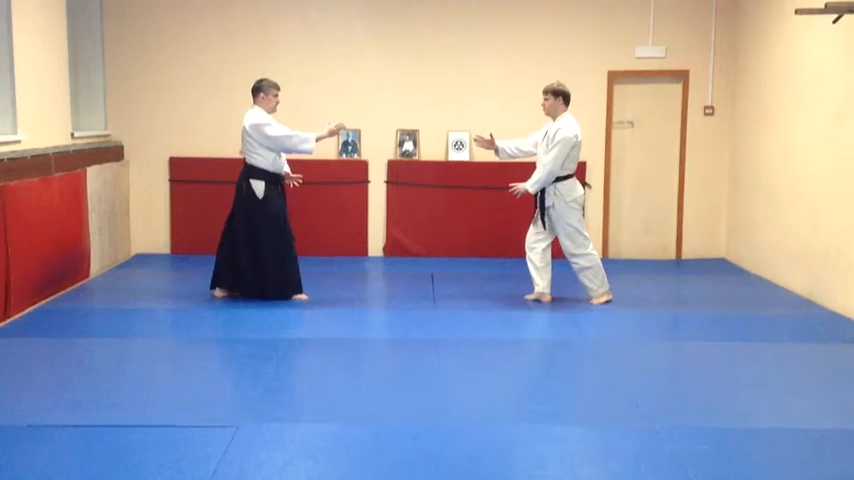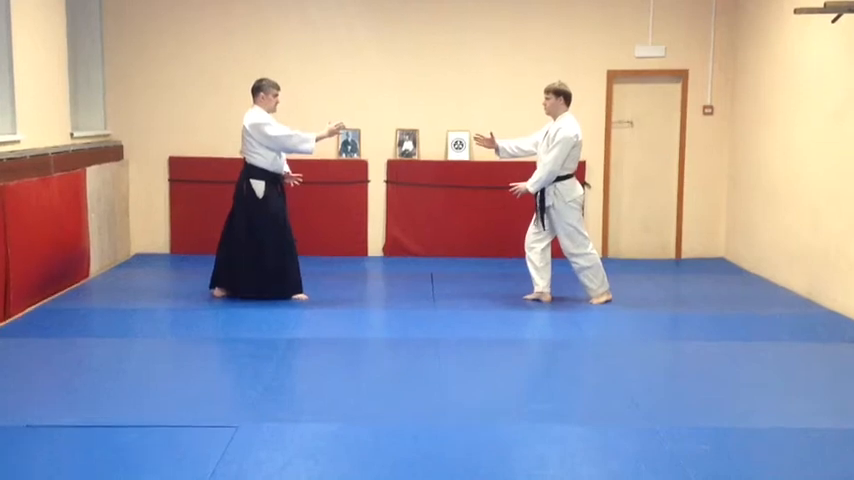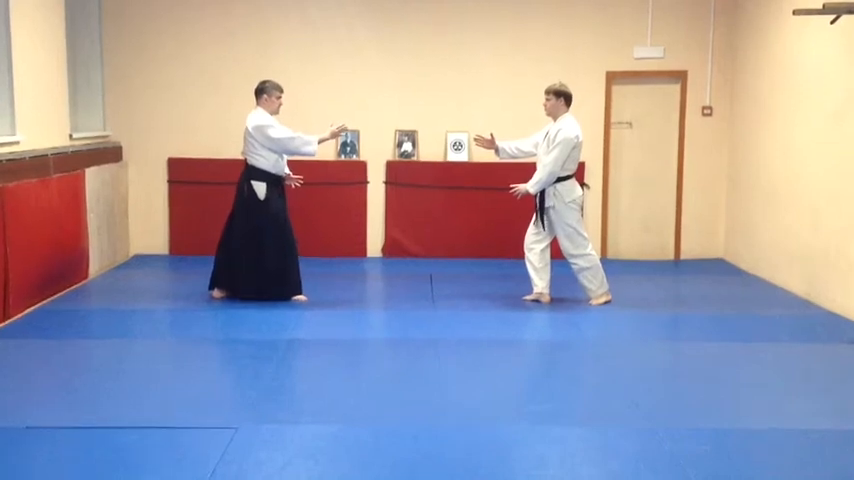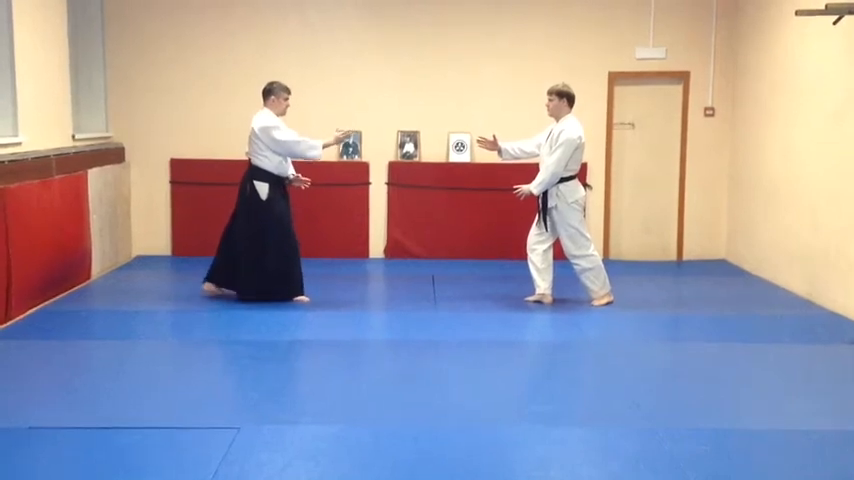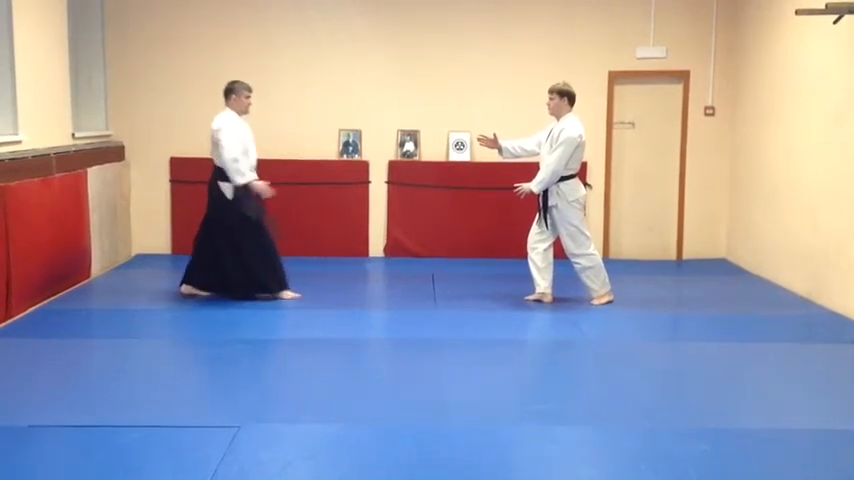
dt=0.4s
person 1, frame 1
left shoulder: (566, 129)
right shoulder: (553, 127)
left elbow: (551, 166)
right elbow: (528, 145)
left wrist: (529, 187)
right wrist: (497, 147)
left hip: (563, 195)
right hip: (551, 194)
left knee: (577, 245)
right knee: (536, 240)
left ankle: (601, 291)
right ankle: (543, 291)
person 1, frame 2
left shoulder: (567, 129)
right shoulder: (553, 127)
left elbow: (551, 165)
right elbow: (528, 144)
left wrist: (530, 186)
right wrist: (498, 146)
left hip: (563, 194)
right hip: (550, 194)
left knee: (577, 245)
right knee: (536, 240)
left ankle: (601, 291)
right ankle: (542, 291)
person 1, frame 3
left shoulder: (567, 130)
right shoulder: (553, 128)
left elbow: (552, 166)
right elbow: (528, 145)
left wrist: (530, 187)
right wrist: (498, 147)
left hip: (562, 195)
right hip: (550, 195)
left knee: (577, 246)
right knee: (535, 241)
left ankle: (600, 292)
right ankle: (541, 291)
person 1, frame 4
left shoulder: (570, 131)
right shoulder: (556, 129)
left elbow: (555, 167)
right elbow: (531, 146)
left wrist: (533, 188)
right wrist: (501, 148)
left hip: (565, 196)
right hip: (553, 196)
left knee: (579, 247)
right knee: (538, 242)
left ankle: (602, 292)
right ankle: (544, 292)
person 1, frame 5
left shoulder: (571, 130)
right shoulder: (556, 127)
left elbow: (555, 166)
right elbow: (531, 145)
left wrist: (534, 186)
right wrist: (501, 146)
left hip: (566, 195)
right hip: (553, 195)
left knee: (579, 246)
right knee: (538, 241)
left ankle: (603, 291)
right ankle: (544, 291)
person 2, frame 1
left shoulder: (260, 120)
right shoulder: (257, 121)
left elbow: (274, 149)
right elbow: (287, 140)
left wrist: (283, 173)
right wrist: (324, 134)
left hip: (261, 185)
right hip: (259, 187)
left knee: (242, 234)
right knee: (275, 237)
left ankle: (226, 285)
right ankle: (286, 289)
person 2, frame 2
left shoulder: (260, 119)
right shoulder: (257, 121)
left elbow: (276, 148)
right elbow: (287, 139)
left wrist: (283, 173)
right wrist: (324, 134)
left hip: (262, 184)
right hip: (259, 186)
left knee: (242, 235)
right knee: (275, 237)
left ankle: (225, 285)
right ankle: (286, 289)
person 2, frame 3
left shoulder: (262, 120)
right shoulder: (260, 123)
left elbow: (275, 150)
right elbow: (290, 141)
left wrist: (283, 174)
right wrist: (326, 137)
left hip: (262, 185)
right hip: (260, 188)
left knee: (242, 236)
right knee: (277, 238)
left ankle: (224, 285)
right ankle: (286, 290)
person 2, frame 4
left shoulder: (268, 121)
right shoulder: (267, 124)
left elbow: (282, 152)
right elbow: (294, 144)
left wrist: (291, 176)
right wrist: (330, 142)
left hip: (264, 186)
right hip: (263, 188)
left knee: (243, 235)
right knee: (279, 238)
left ankle: (218, 281)
right ankle: (286, 290)
person 2, frame 5
left shoulder: (234, 122)
right shoulder: (226, 124)
right elbow: (232, 159)
left wrist: (254, 182)
right wrist: (252, 183)
left hip: (234, 187)
right hip: (229, 188)
left knee: (216, 235)
right knee: (252, 234)
left ankle: (195, 283)
right ankle: (273, 287)
